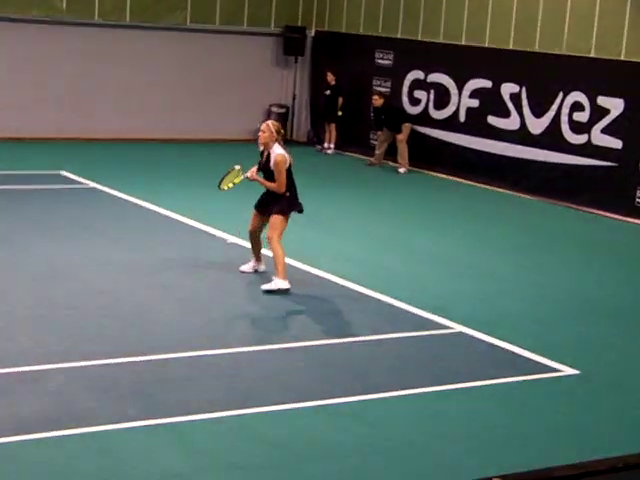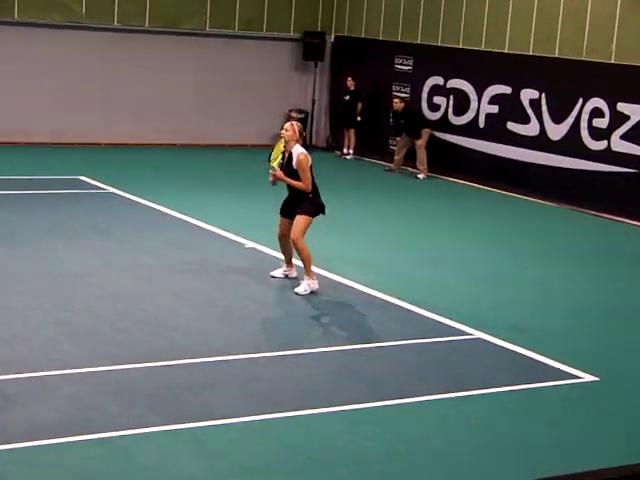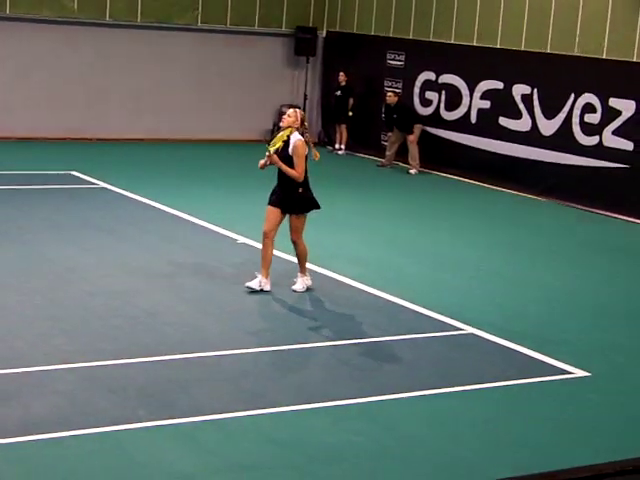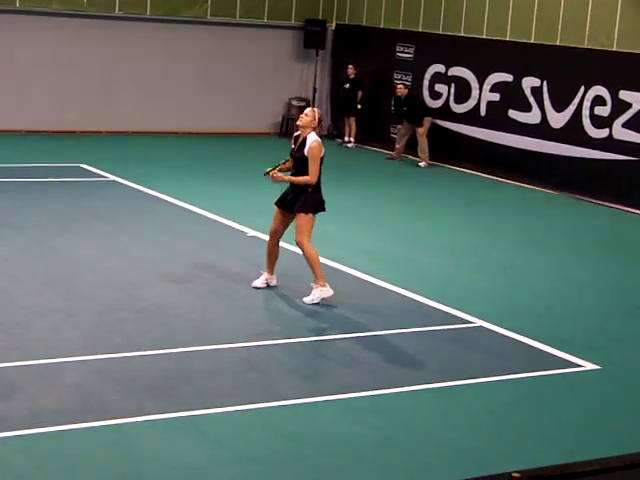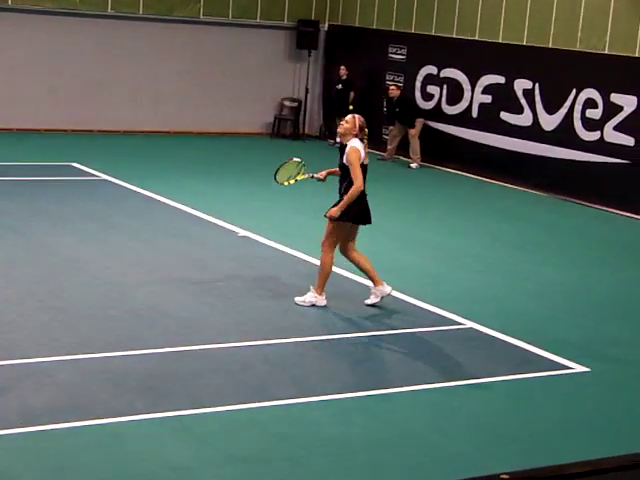
dt=0.5s
person 1, frame 1
left shoulder: (278, 157)
right shoulder: (264, 149)
left elbow: (280, 188)
left wrist: (257, 179)
right wrist: (256, 169)
left hip: (284, 198)
right hip: (269, 195)
left knee: (273, 237)
right knee: (253, 231)
left ankle: (281, 279)
right ankle: (257, 262)
person 1, frame 2
left shoulder: (301, 156)
right shoulder: (284, 151)
left elbow: (307, 187)
left wrist: (283, 179)
right wrist: (277, 176)
left hip: (308, 200)
right hip: (293, 198)
left knee: (296, 238)
right knee: (282, 235)
left ankle: (310, 279)
right ankle: (289, 268)
person 1, frame 3
left shoulder: (298, 143)
right shoulder: (282, 137)
left elbow: (299, 176)
left wrist: (278, 163)
right wrist: (268, 160)
left hip: (298, 195)
right hip: (281, 191)
left knee: (296, 238)
right knee: (267, 233)
left ankle: (304, 277)
right ankle: (263, 279)
person 1, frame 4
left shoulder: (314, 143)
right shoulder: (296, 137)
left elbow: (312, 179)
left wrist: (284, 178)
right wrist: (279, 169)
left hip: (308, 195)
right hip: (293, 192)
left knee: (302, 241)
right knee: (274, 233)
left ankle: (322, 286)
right ankle: (269, 276)
person 1, frame 5
left shoulder: (352, 149)
right shoulder: (351, 146)
left elbow: (358, 186)
left wrist: (338, 209)
right wrist: (328, 172)
left hip: (352, 203)
right hip: (355, 205)
left knee: (327, 247)
right knee: (347, 249)
left ankle: (318, 295)
right ankle: (379, 286)
